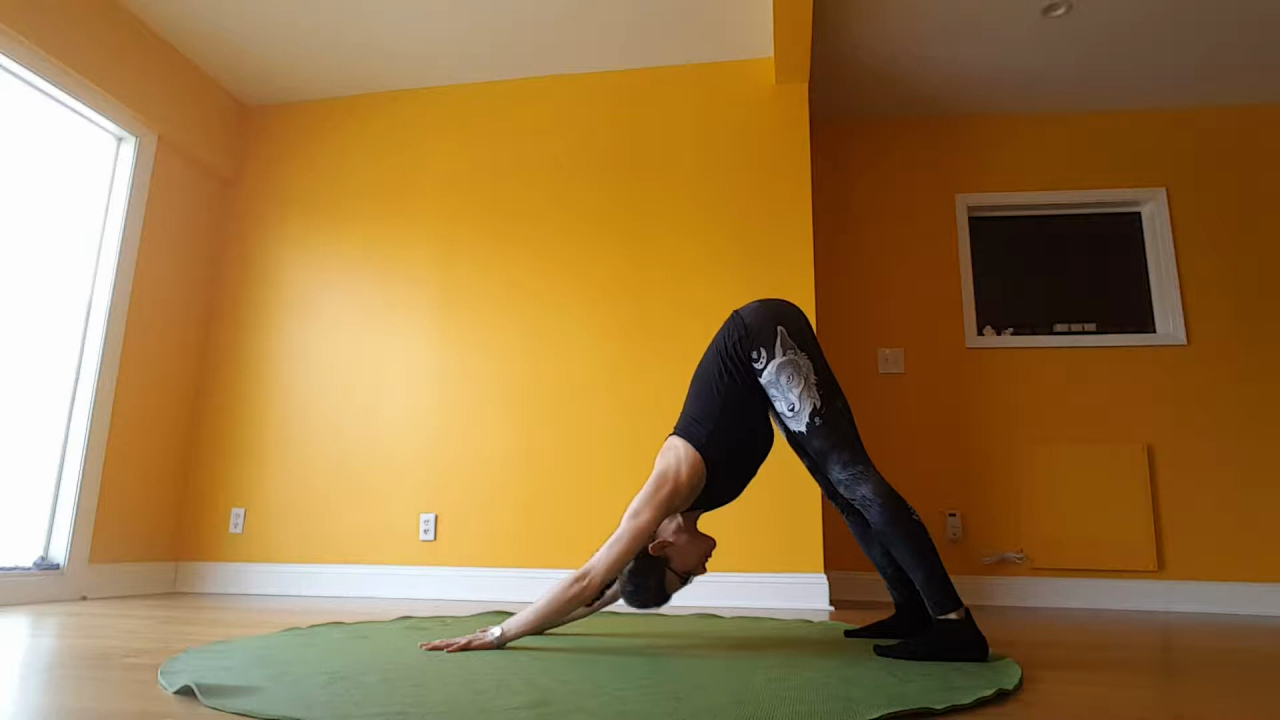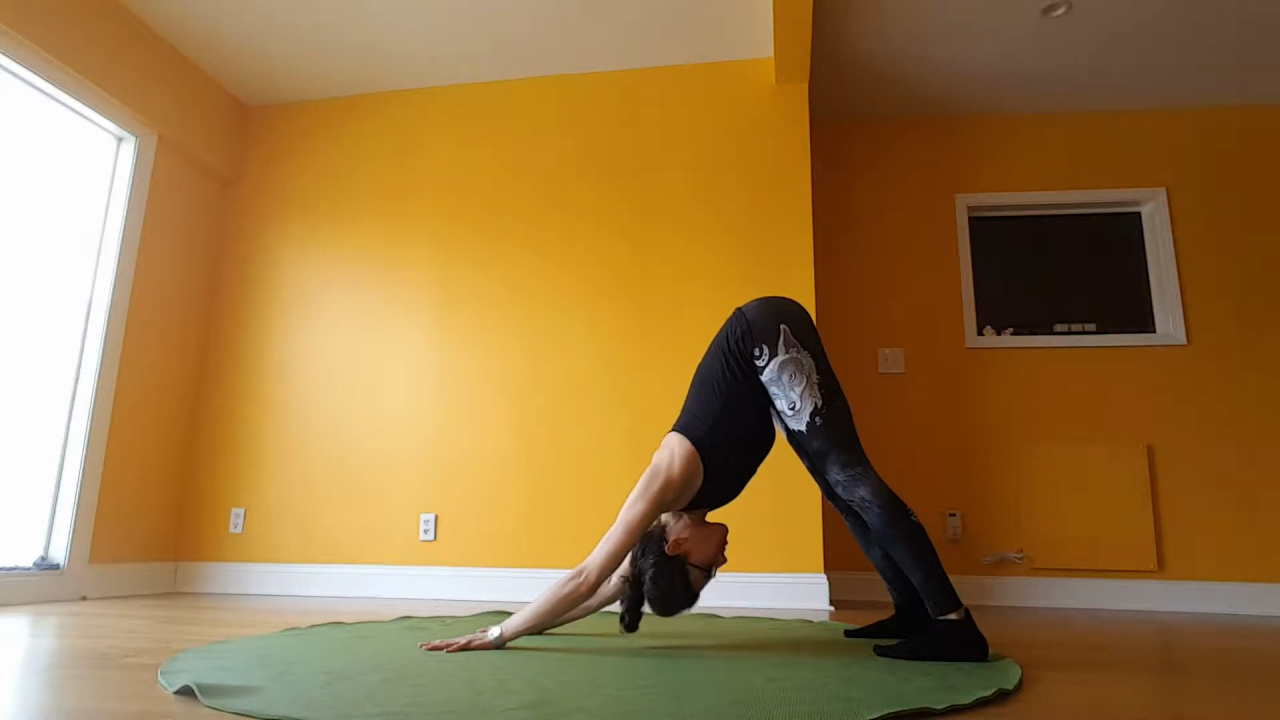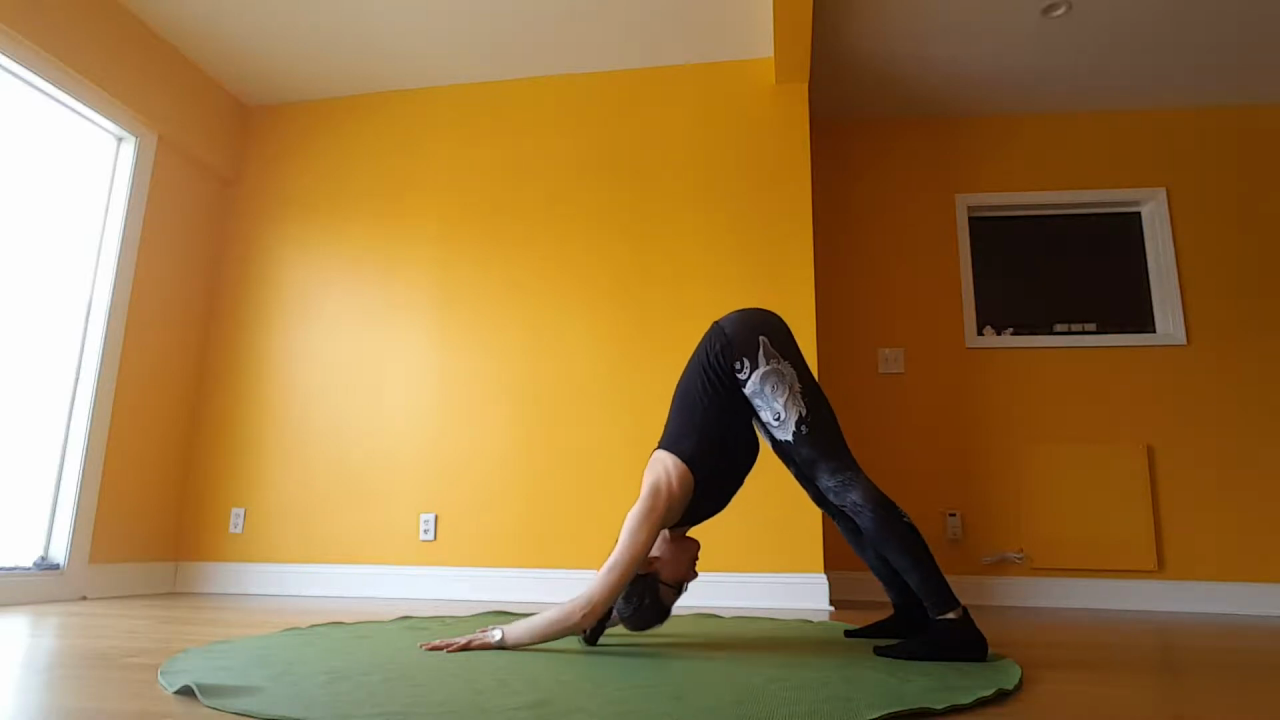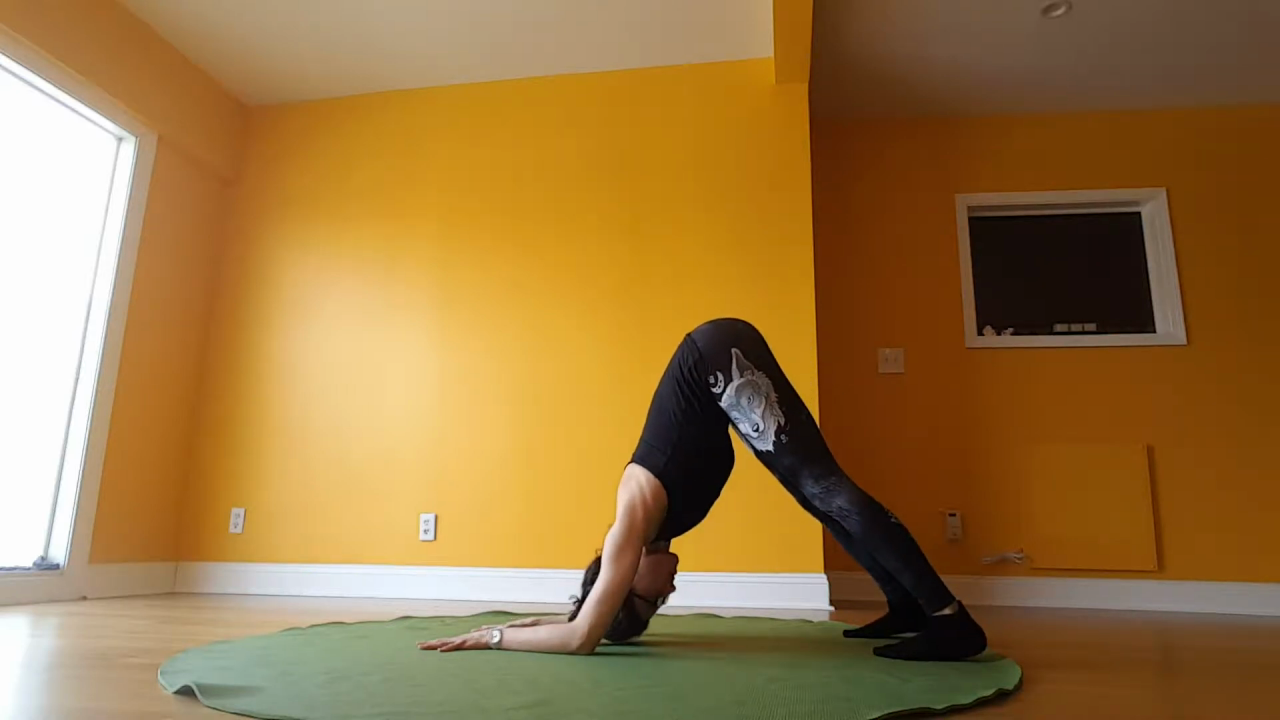
dt=0.7s
person 1, frame 1
left shoulder: (672, 488)
right shoulder: (676, 491)
left elbow: (586, 580)
right elbow: (606, 585)
right wrist: (526, 624)
left hip: (764, 336)
right hip: (764, 347)
left knee: (850, 478)
right knee: (844, 486)
left ankle: (951, 621)
right ankle: (915, 608)
person 1, frame 2
left shoulder: (668, 485)
right shoulder: (676, 500)
left elbow: (586, 579)
right elbow: (611, 582)
right wrist: (533, 624)
left hip: (766, 336)
right hip: (765, 349)
left knee: (848, 479)
right knee: (843, 486)
left ankle: (953, 622)
right ankle: (915, 609)
person 1, frame 3
left shoulder: (660, 502)
right shoulder: (665, 504)
left elbow: (588, 609)
right elbow: (595, 608)
left wrist: (498, 637)
right wrist: (513, 628)
left hip: (747, 347)
right hip: (747, 358)
left knee: (838, 484)
right knee: (833, 490)
left ankle: (950, 621)
right ankle: (914, 609)
person 1, frame 4
left shoulder: (634, 522)
right shoulder: (647, 525)
left elbow: (583, 638)
right elbow: (589, 616)
left wrist: (494, 635)
right wrist: (527, 620)
left hip: (720, 358)
right hip: (720, 364)
left knee: (823, 488)
right knee: (819, 494)
left ankle: (947, 618)
right ankle: (908, 604)
